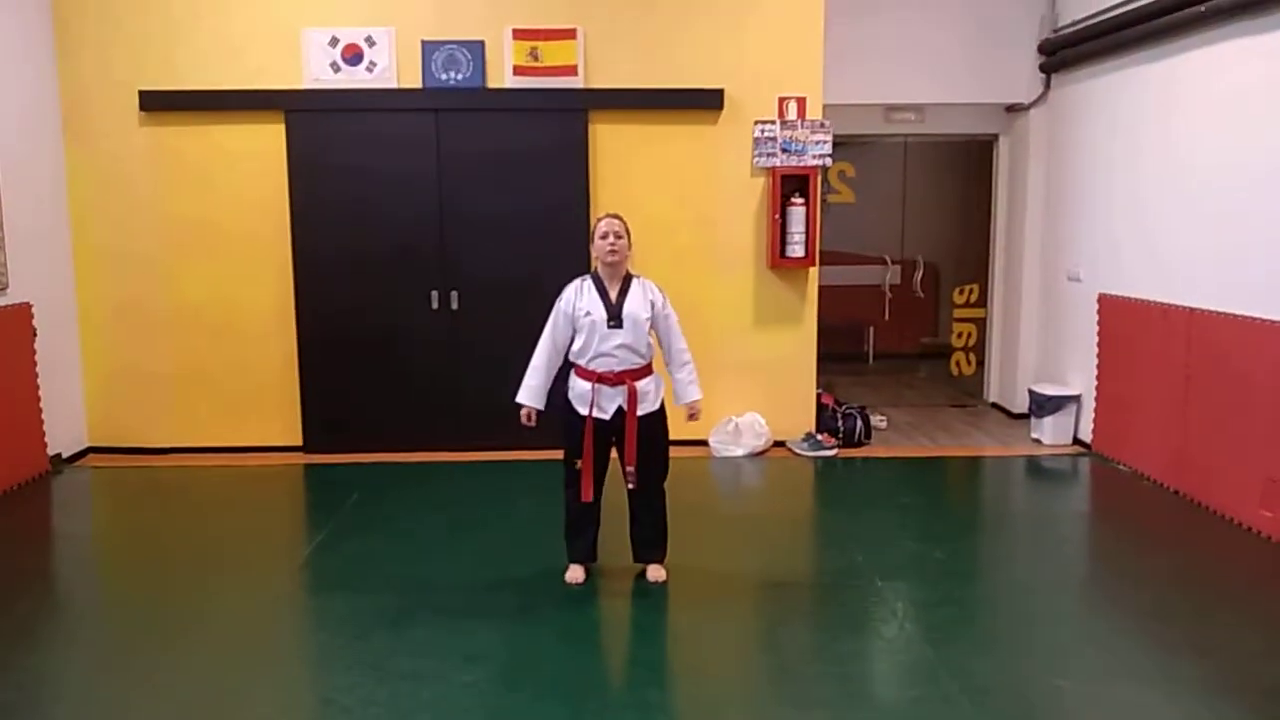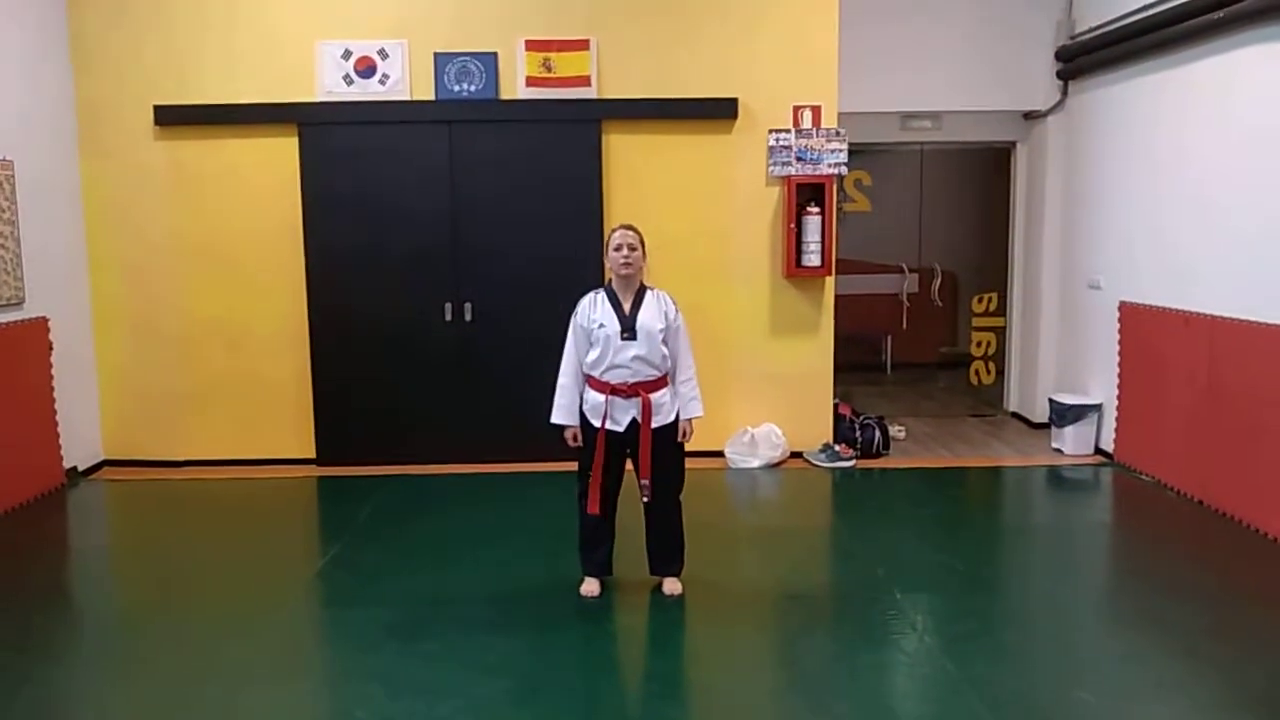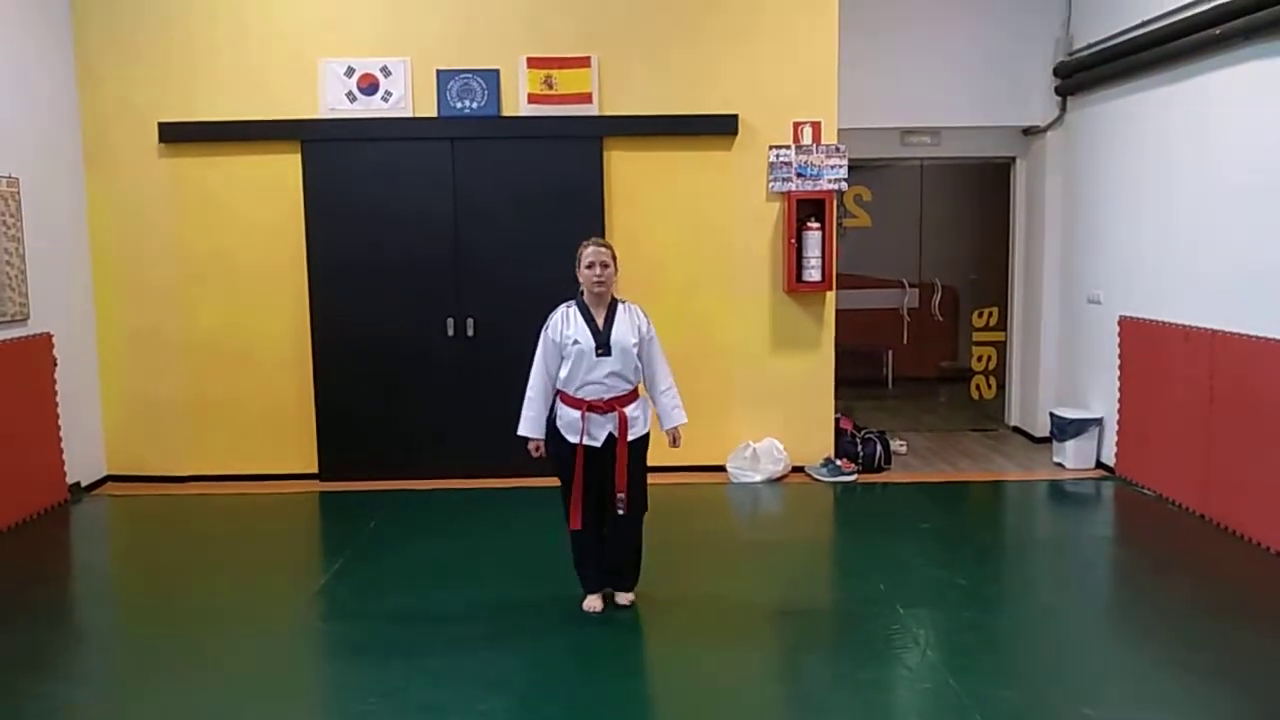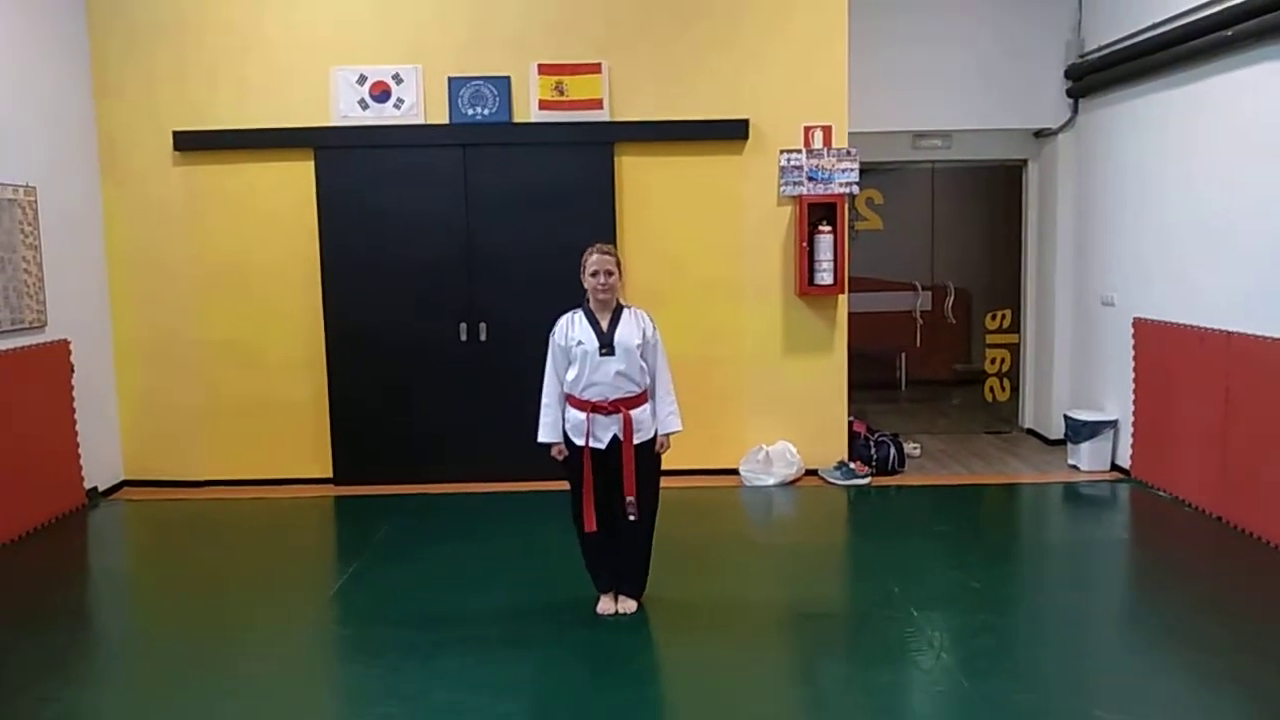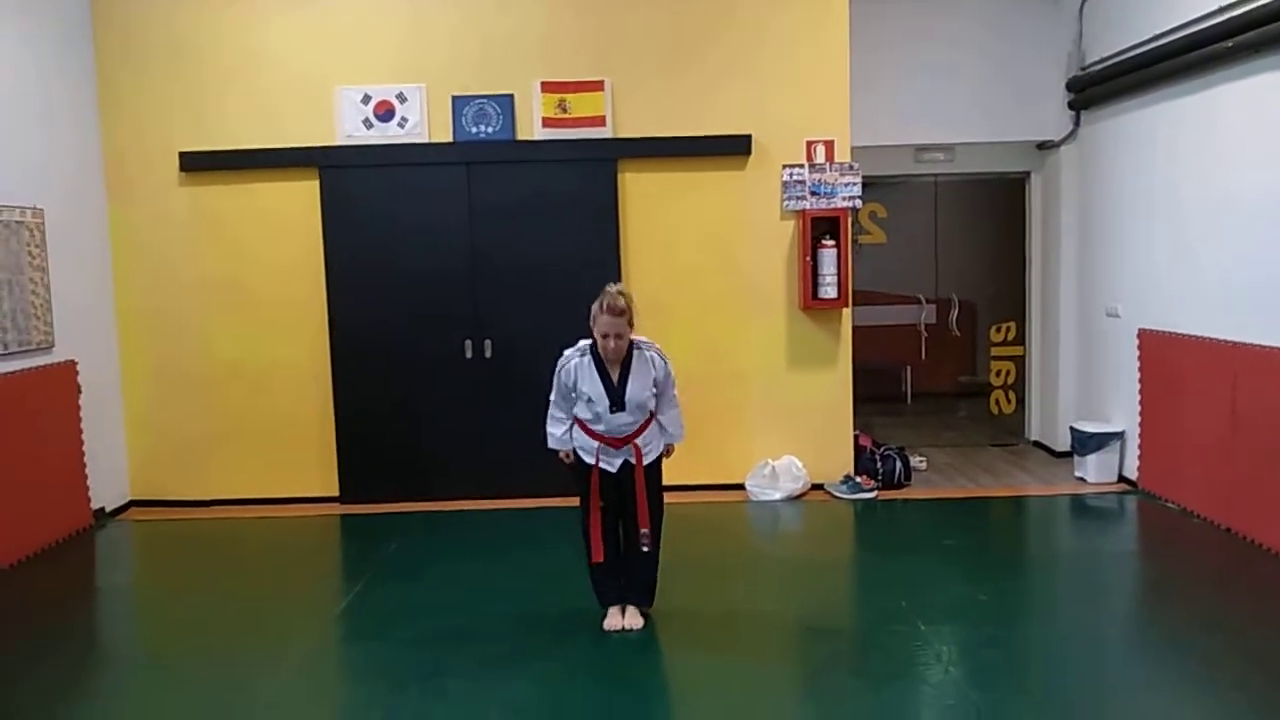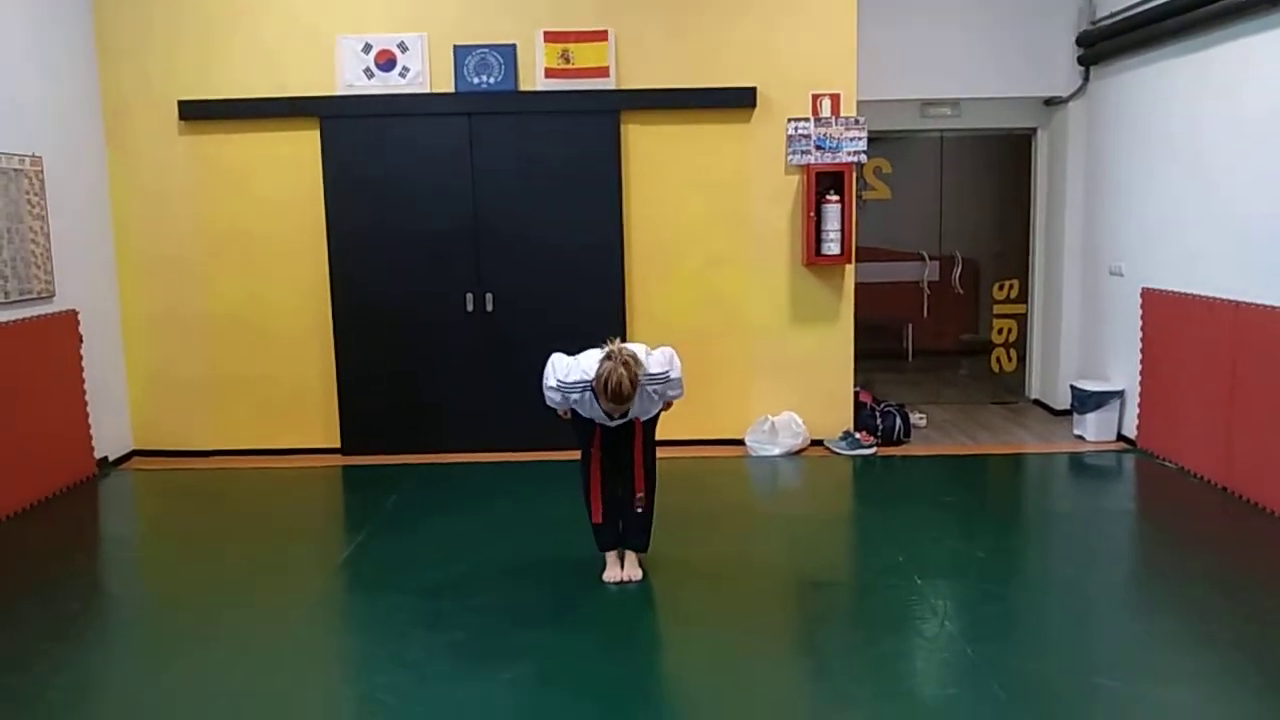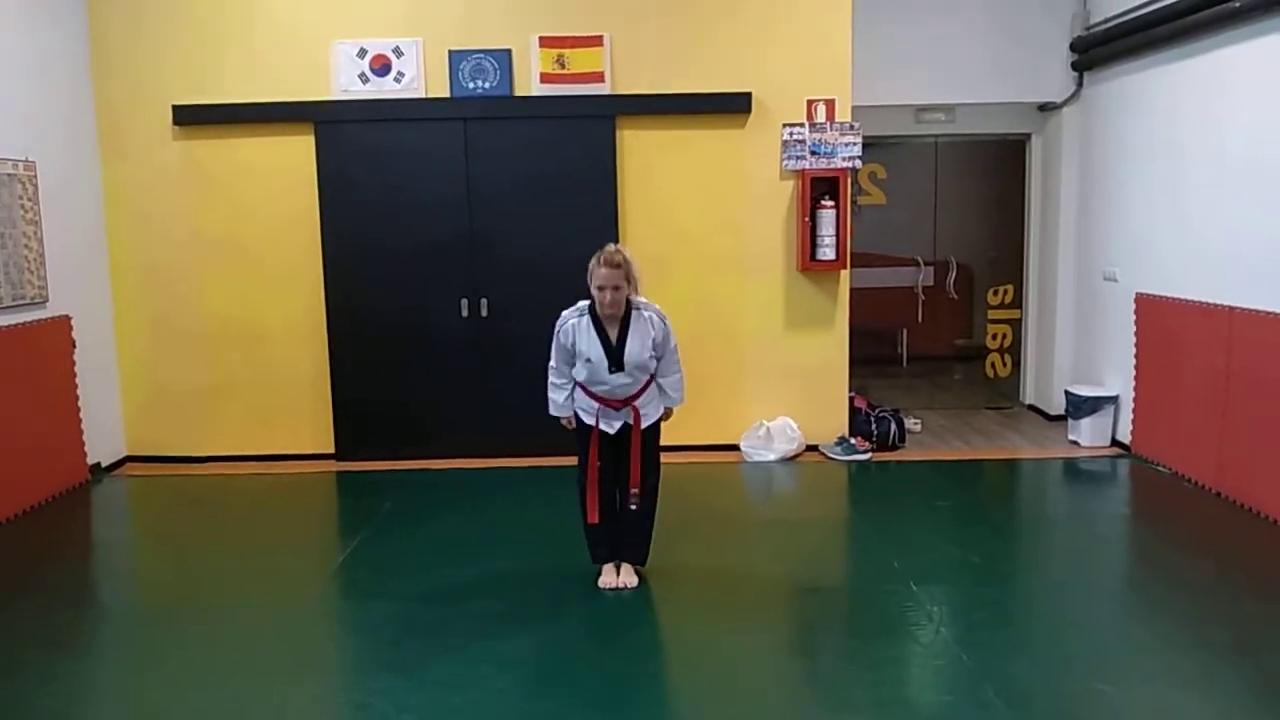
dt=0.7s
person 1, frame 1
left shoulder: (648, 292)
right shoulder: (575, 293)
left elbow: (674, 347)
right elbow: (550, 347)
left wrist: (689, 393)
right wrist: (531, 397)
left hip: (640, 398)
right hip: (588, 398)
left knee: (646, 482)
right knee: (582, 482)
left ankle: (652, 557)
right ankle: (579, 558)
person 1, frame 2
left shoulder: (663, 304)
right shoulder: (589, 306)
left elbow: (682, 363)
right elbow: (573, 365)
left wrist: (687, 412)
right wrist: (569, 418)
left hip: (655, 410)
right hip: (602, 411)
left knee: (662, 495)
right knee: (597, 494)
left ankle: (668, 570)
right ankle: (593, 571)
person 1, frame 3
left shoulder: (634, 317)
right shoulder: (561, 320)
left elbow: (657, 372)
right elbow: (542, 377)
left wrist: (671, 419)
right wrist: (534, 430)
left hip: (626, 424)
right hip: (576, 427)
left knee: (627, 508)
right knee: (582, 510)
left ankle: (622, 582)
right ankle: (593, 585)
person 1, frame 4
left shoulder: (640, 322)
right shoulder: (566, 326)
left elbow: (659, 378)
right elbow: (554, 385)
left wrist: (665, 427)
right wrist: (554, 436)
left hip: (634, 428)
right hip: (585, 431)
left knee: (635, 511)
right knee: (591, 513)
left ankle: (629, 588)
right ankle: (606, 588)
person 1, frame 5
left shoulder: (651, 358)
right shoulder: (572, 362)
left elbow: (668, 403)
right elbow: (558, 408)
left wrist: (670, 437)
right wrist: (562, 443)
left hip: (642, 451)
right hip: (592, 454)
left knee: (643, 527)
right knee: (598, 528)
left ankle: (635, 603)
right ankle: (612, 604)
person 1, frame 6
left shoulder: (654, 374)
right shoulder: (573, 379)
left elbow: (670, 358)
right elbow: (554, 364)
left wrist: (669, 397)
right wrist: (560, 405)
left knee: (638, 473)
right knee: (598, 473)
left ankle: (632, 552)
right ankle: (611, 553)
person 1, frame 7
left shoulder: (651, 319)
right shoulder: (571, 323)
left elbow: (668, 363)
right elbow: (559, 370)
left wrist: (669, 401)
right wrist: (563, 408)
left hip: (641, 413)
right hip: (592, 414)
left knee: (639, 488)
right knee: (597, 489)
left ankle: (629, 562)
right ankle: (607, 562)
